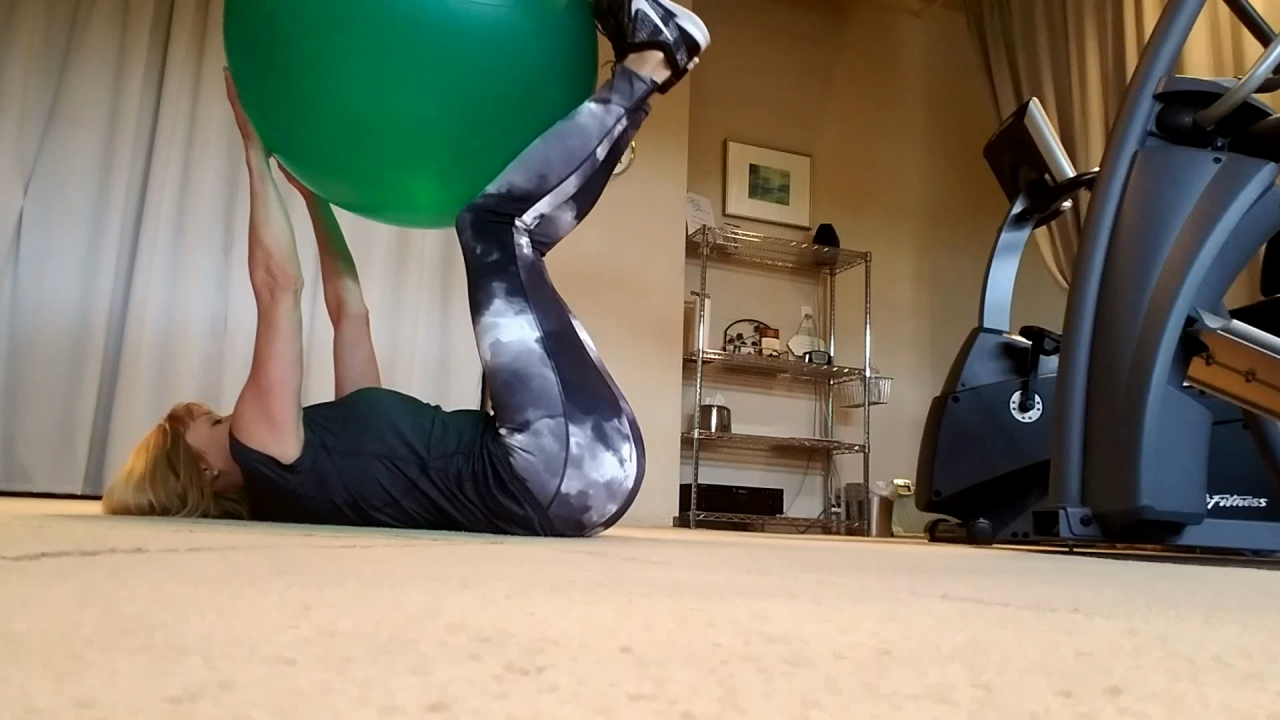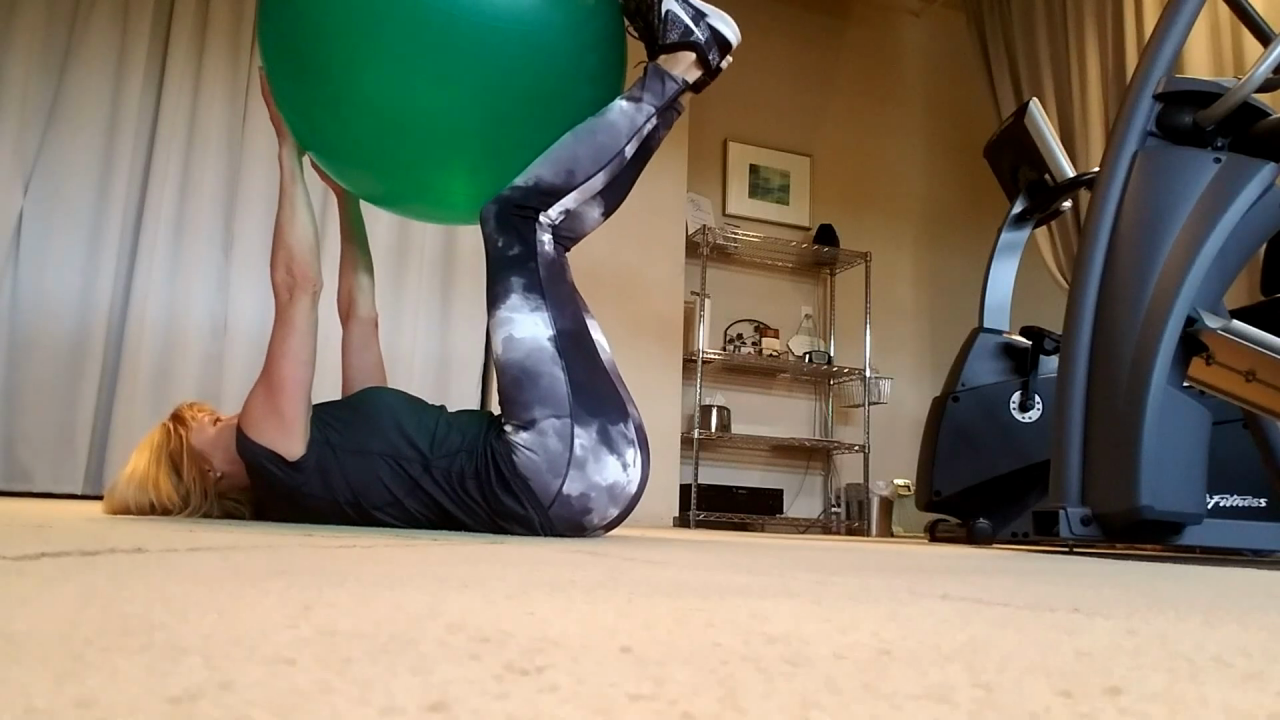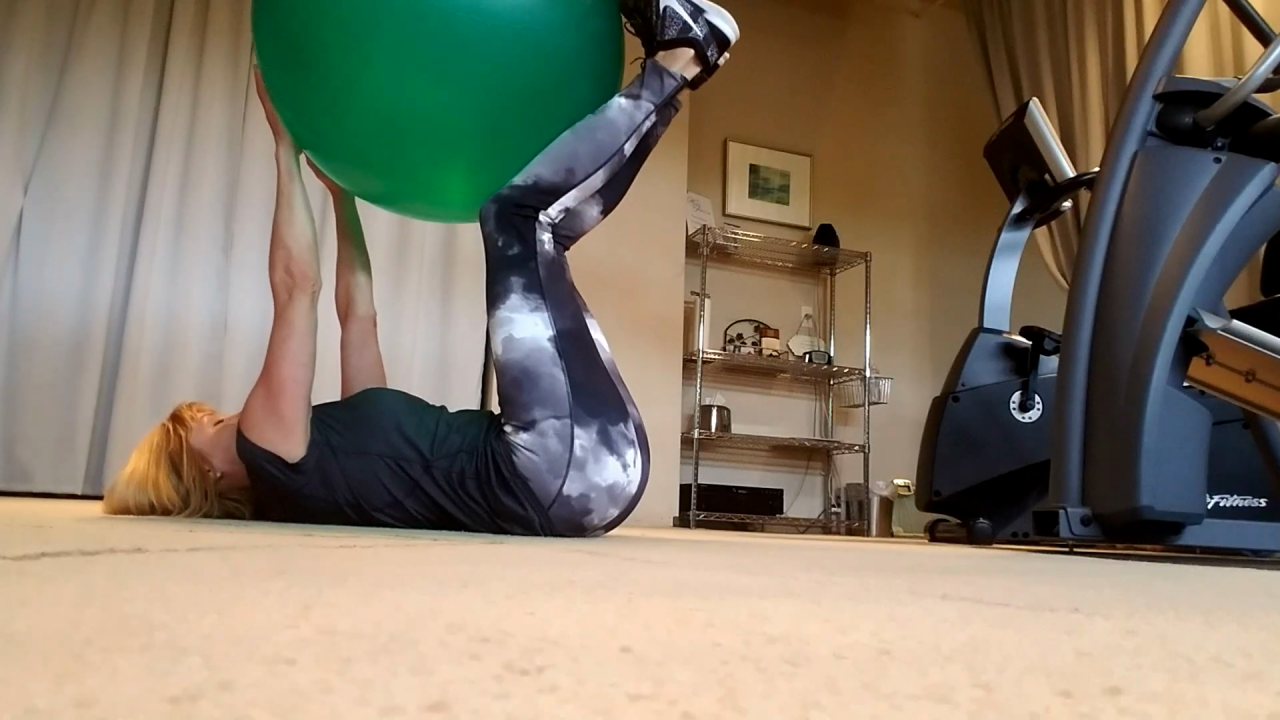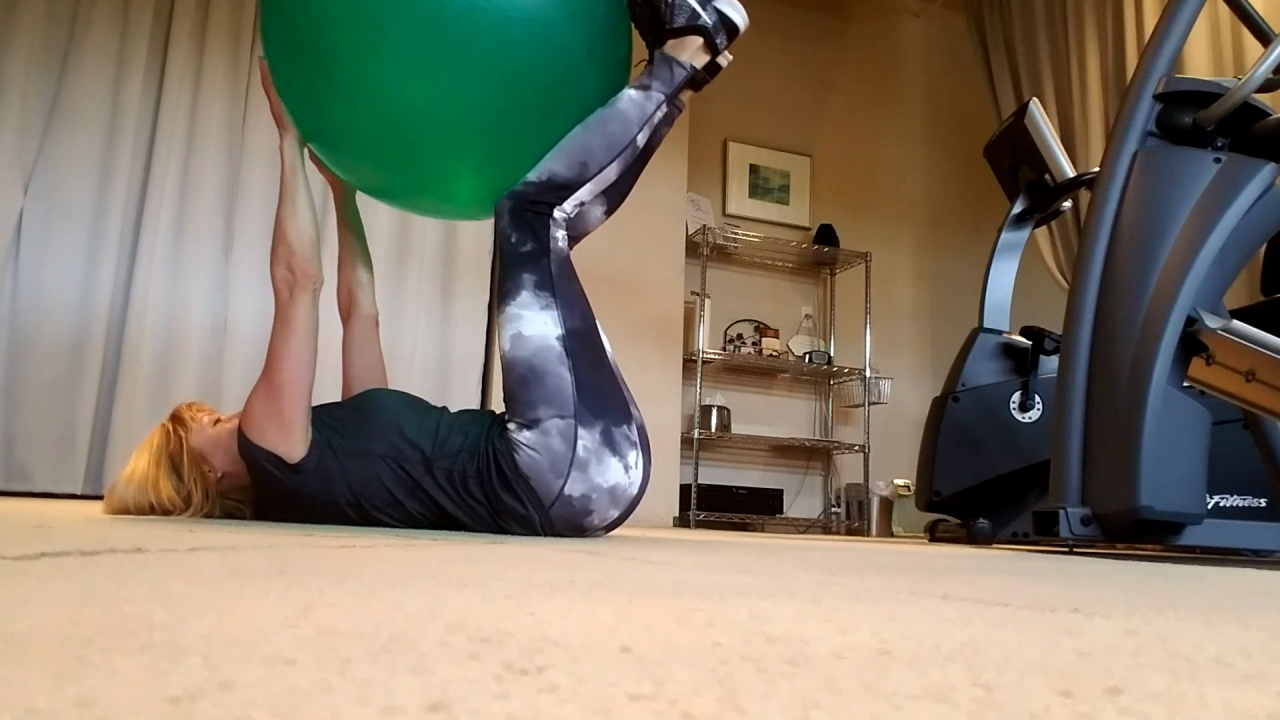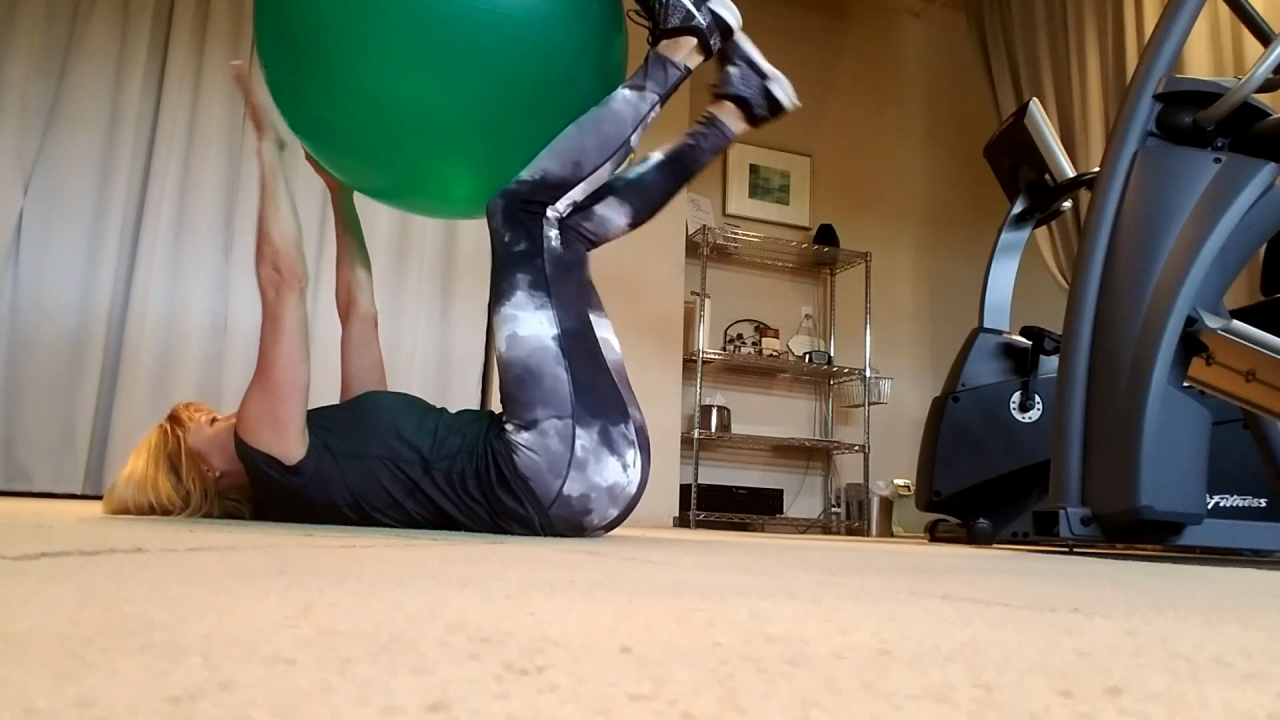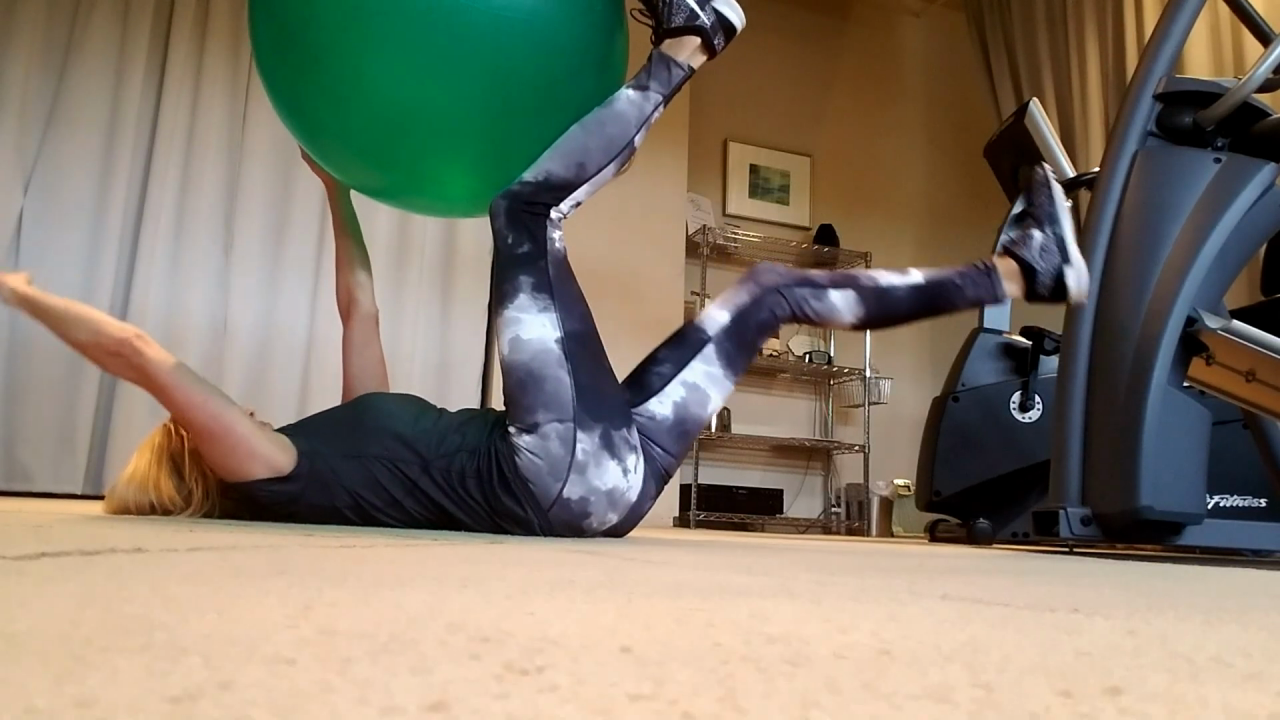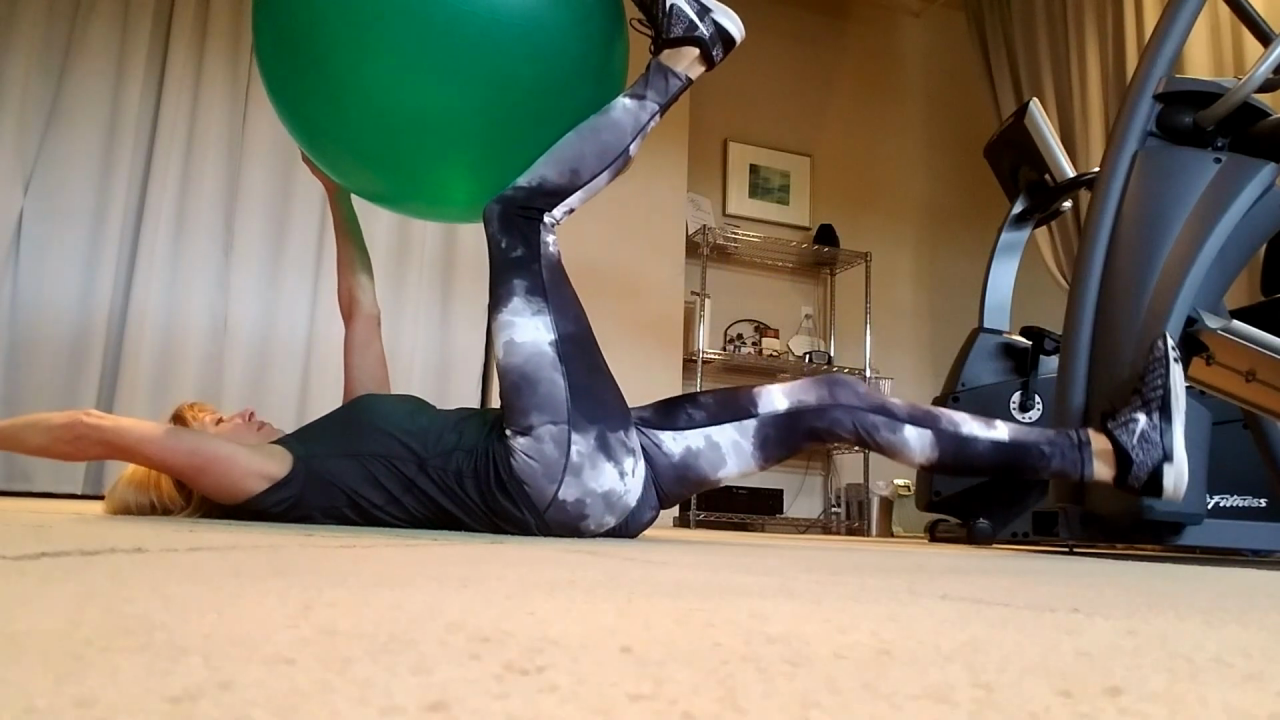
dt=0.7s
person 1, frame 1
left shoulder: (318, 441)
right shoulder: (265, 458)
left elbow: (349, 308)
right elbow: (278, 287)
left wrist: (314, 190)
right wrist: (256, 151)
left hip: (580, 466)
right hip: (564, 474)
left knee: (505, 235)
right knee: (492, 220)
left ankle: (645, 66)
right ankle: (646, 65)
person 1, frame 2
left shoulder: (327, 440)
right shoulder: (270, 454)
left elbow: (359, 311)
right elbow: (297, 286)
left wrist: (346, 191)
right wrist: (288, 148)
left hip: (585, 466)
right hip: (566, 474)
left knee: (530, 231)
right knee: (517, 213)
left ankle: (673, 76)
right ankle: (676, 66)
person 1, frame 3
left shoulder: (332, 438)
right shoulder: (269, 454)
left elbow: (357, 308)
right elbow: (296, 285)
left wrist: (342, 189)
right wrist: (286, 148)
left hip: (591, 465)
right hip: (567, 477)
left knee: (534, 232)
right knee: (515, 210)
left ankle: (670, 76)
right ankle: (678, 61)
person 1, frame 4
left shoulder: (325, 442)
right shoulder: (271, 453)
left elbow: (357, 309)
right elbow: (297, 284)
left wrist: (342, 187)
right wrist: (289, 141)
left hip: (590, 463)
right hip: (567, 473)
left knee: (542, 228)
right knee: (529, 208)
left ankle: (674, 79)
right ankle: (685, 52)
person 1, frame 5
left shoulder: (324, 439)
right shoulder: (272, 457)
left elbow: (359, 308)
right elbow: (284, 281)
left wrist: (342, 189)
right wrist: (271, 141)
left hip: (592, 464)
right hip: (576, 470)
left knee: (558, 233)
right knee: (528, 208)
left ankle: (734, 111)
person 1, frame 6
left shoulder: (337, 436)
right shoulder: (268, 472)
left elbow: (359, 310)
right elbow: (147, 359)
left wrist: (338, 193)
left hip: (597, 468)
right hip: (566, 476)
left knee: (768, 290)
right knee: (524, 209)
left ankle: (1014, 270)
person 1, frame 7
left shoulder: (336, 436)
right shoulder: (266, 481)
left elbow: (361, 308)
right elbow: (113, 431)
left wrist: (339, 194)
left hip: (601, 472)
right hip: (563, 475)
left knee: (830, 398)
right knee: (518, 211)
left ankle: (1112, 454)
